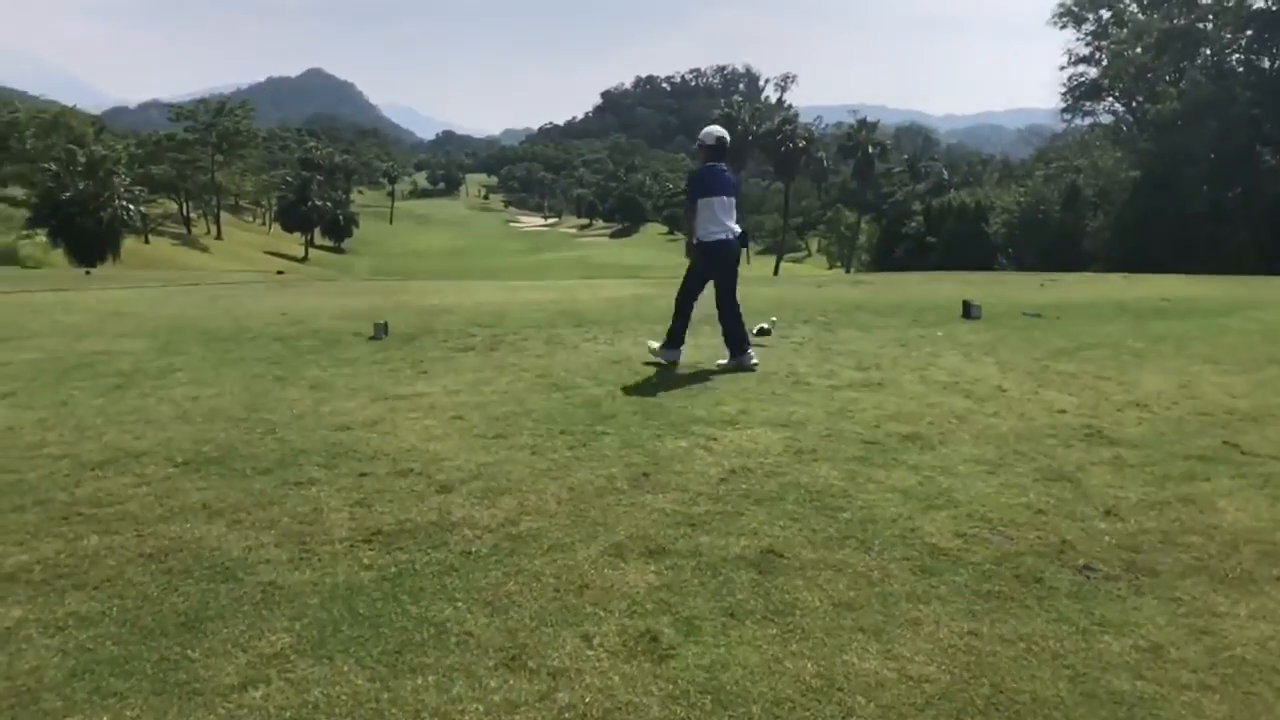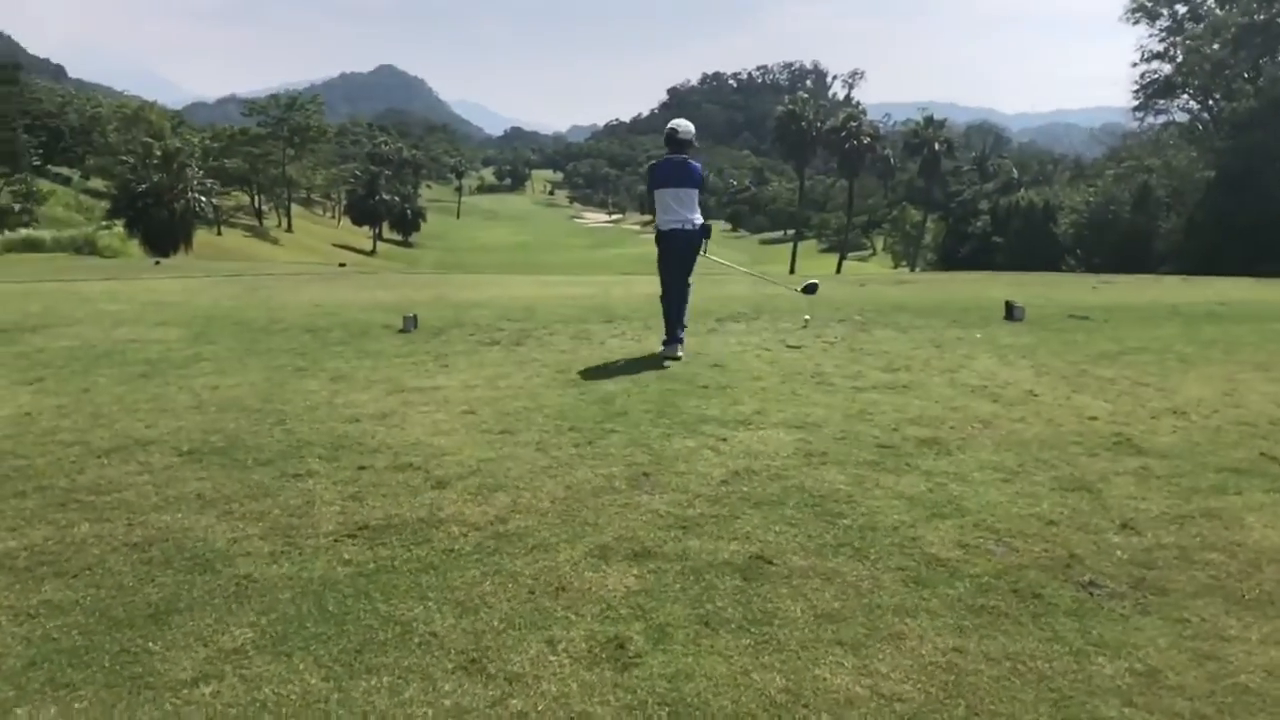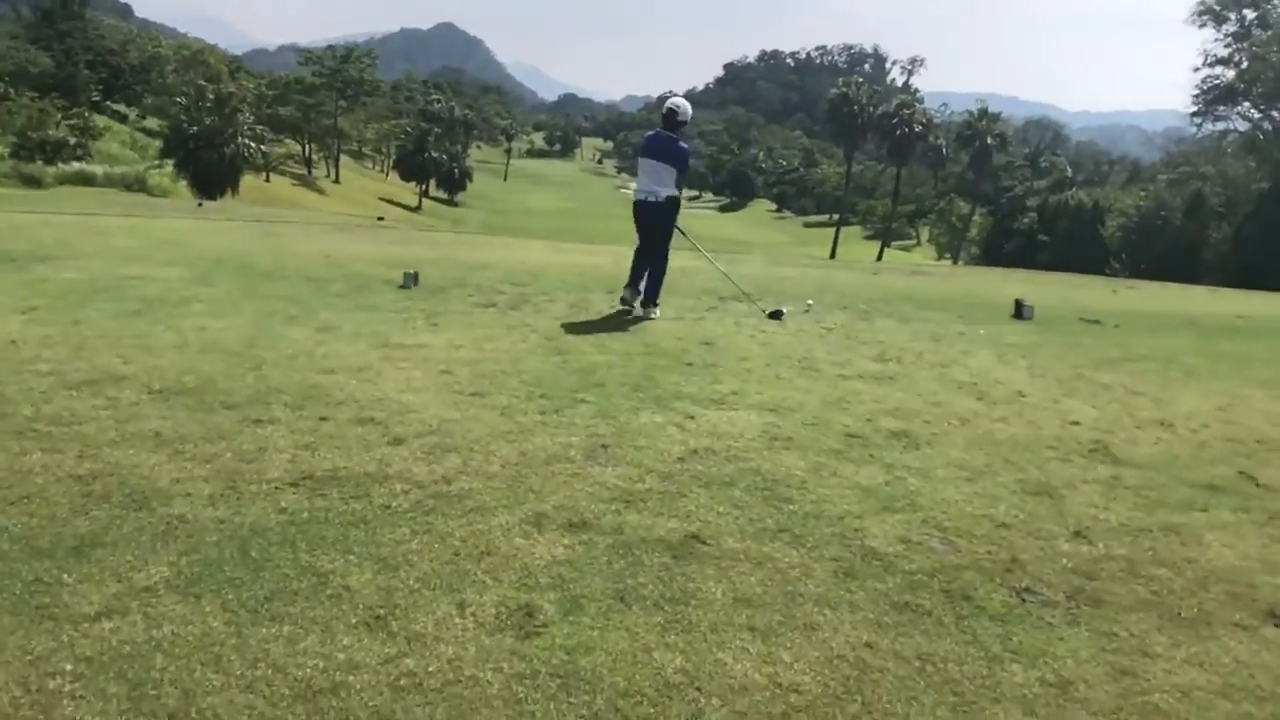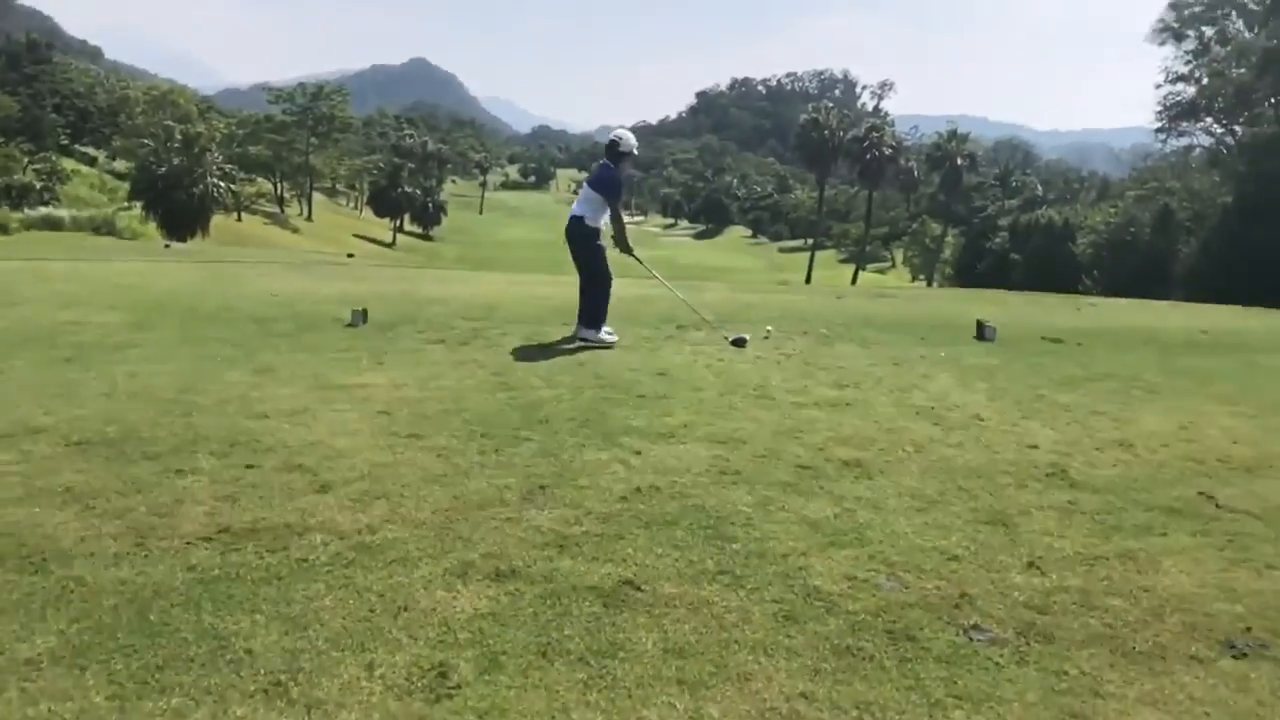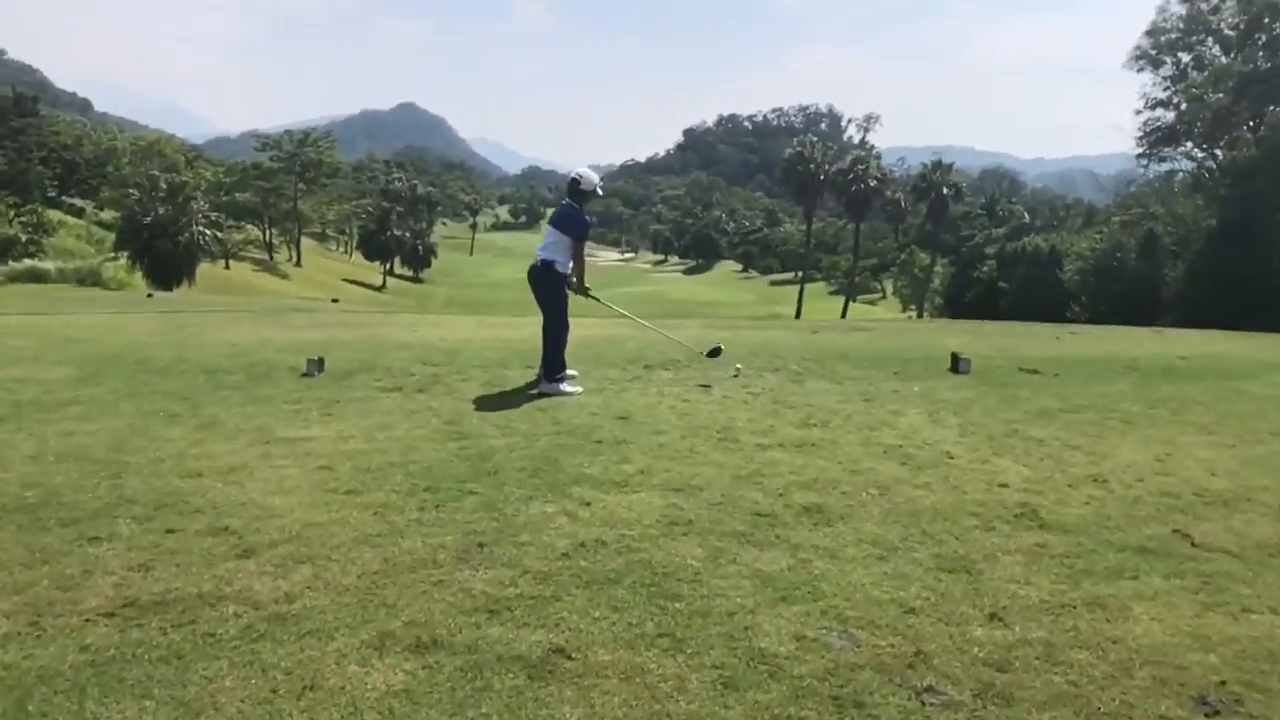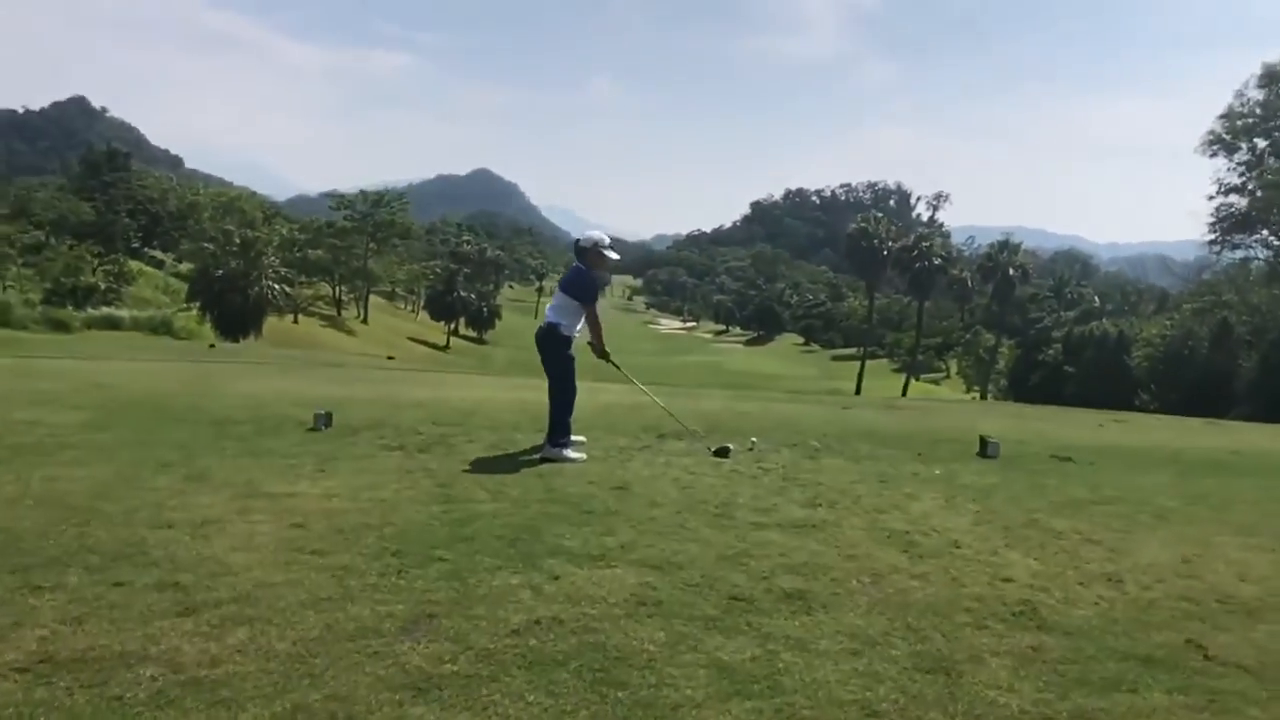
dt=0.5s
person 1, frame 1
left shoulder: (698, 176)
right shoulder: (729, 178)
left elbow: (691, 215)
right elbow: (725, 213)
left wrist: (692, 242)
left hip: (708, 246)
right hip: (730, 244)
left knee: (685, 298)
right knee: (727, 301)
left ankle: (671, 348)
right ankle: (741, 353)
person 1, frame 2
left shoulder: (655, 169)
right shoulder: (696, 169)
left elbow: (654, 204)
right elbow: (697, 201)
left hip: (669, 234)
right hip: (693, 233)
left knee: (670, 290)
right knee: (682, 284)
left ankle: (673, 342)
right ankle: (677, 333)
person 1, frame 3
left shoulder: (648, 140)
right shoulder: (682, 150)
left elbow: (646, 172)
right elbow: (678, 185)
right wrist: (674, 210)
left hip: (642, 203)
right hip: (664, 206)
left knee: (644, 250)
right knee: (659, 256)
left ankle: (632, 289)
right ankle: (650, 304)
person 1, frame 4
left shoulder: (602, 169)
right shoulder: (612, 177)
right elbow: (615, 213)
left wrist: (617, 236)
right wrist: (624, 242)
left hip: (578, 227)
right hip: (585, 230)
left knee: (589, 279)
right knee: (601, 279)
left ankle: (585, 323)
right ankle: (591, 327)
person 1, frame 5
left shoulder: (563, 210)
right shoulder: (580, 219)
right elbow: (578, 256)
left wrist: (571, 277)
right wrist: (581, 283)
left hip: (540, 270)
right hip: (551, 274)
left knee: (553, 323)
right knee: (558, 326)
left ankle: (549, 368)
right ankle: (552, 380)
person 1, frame 6
left shoulder: (578, 274)
right shoulder: (585, 279)
left elbow: (587, 316)
right elbow: (592, 318)
left wrist: (595, 341)
right wrist: (601, 347)
left hip: (552, 334)
right hip: (556, 337)
left knee: (562, 388)
right knee: (565, 390)
left ankle: (558, 434)
right ankle: (555, 445)
